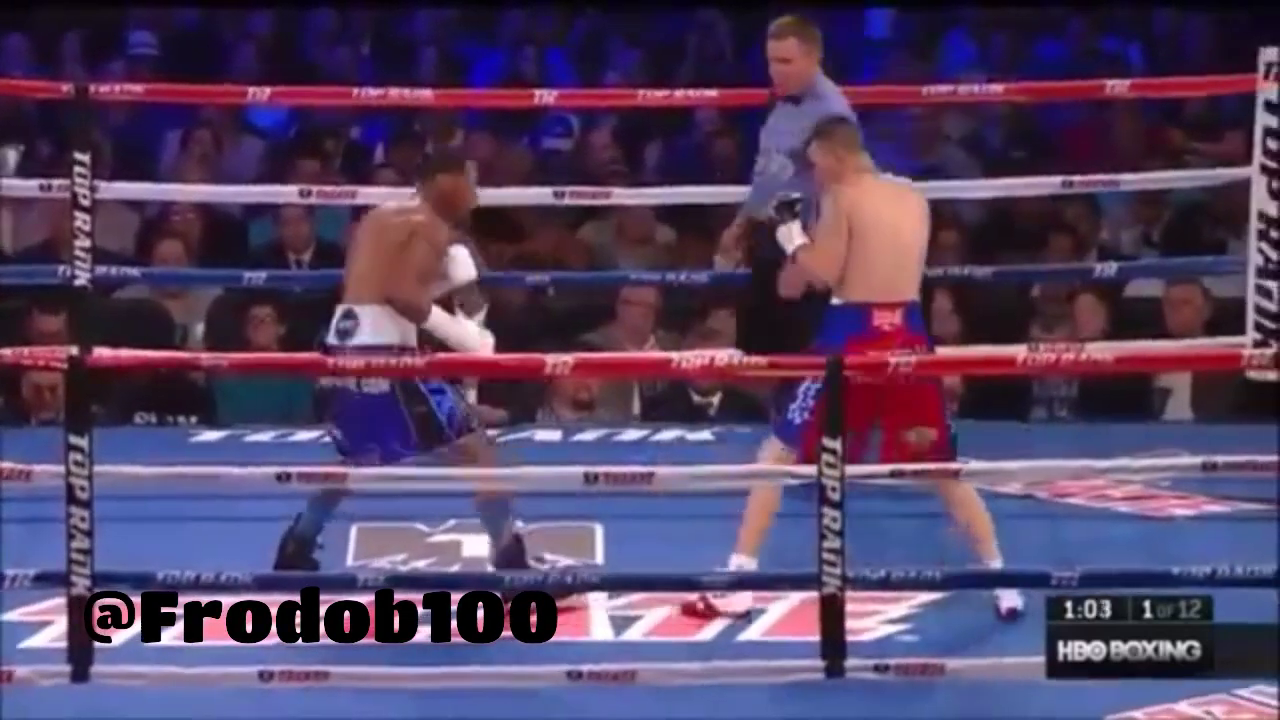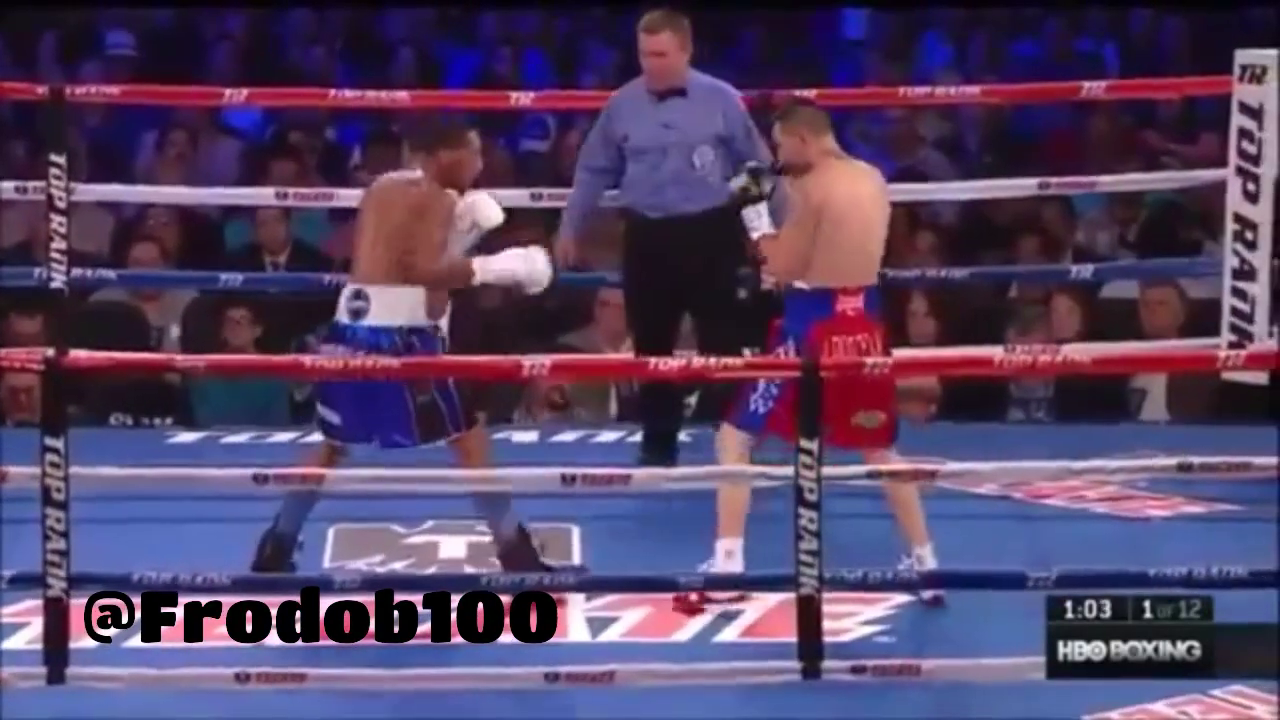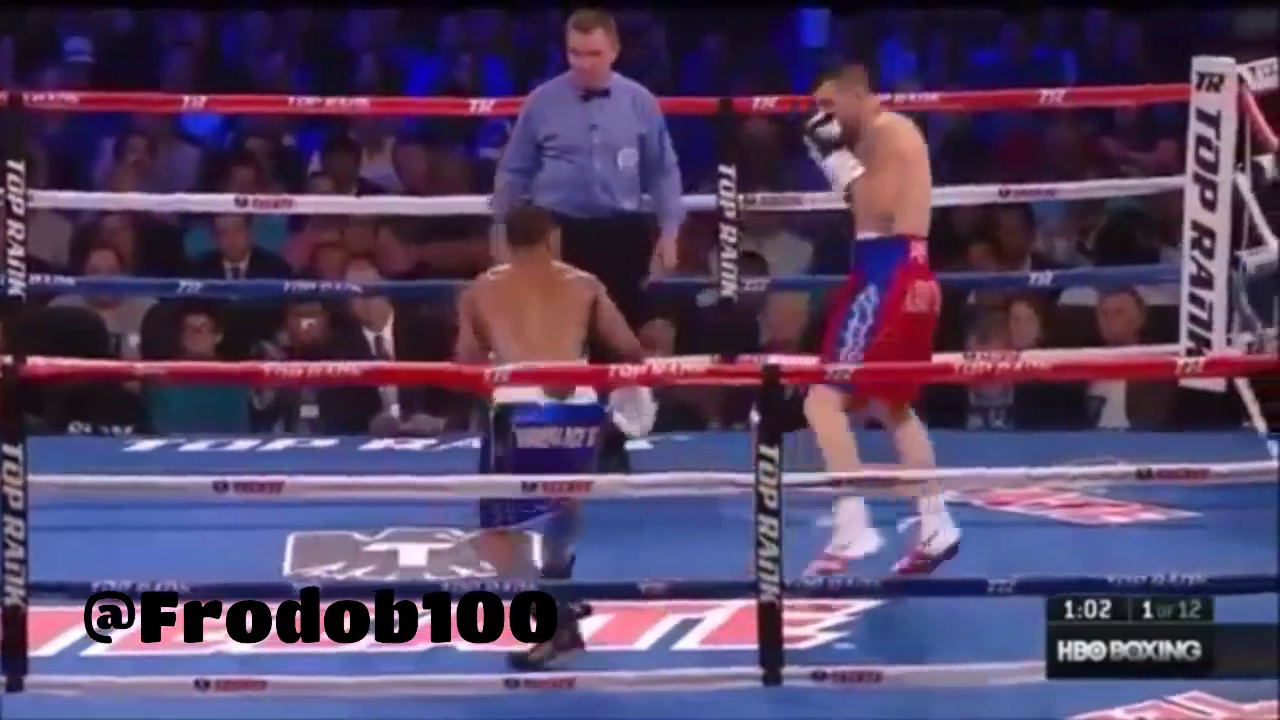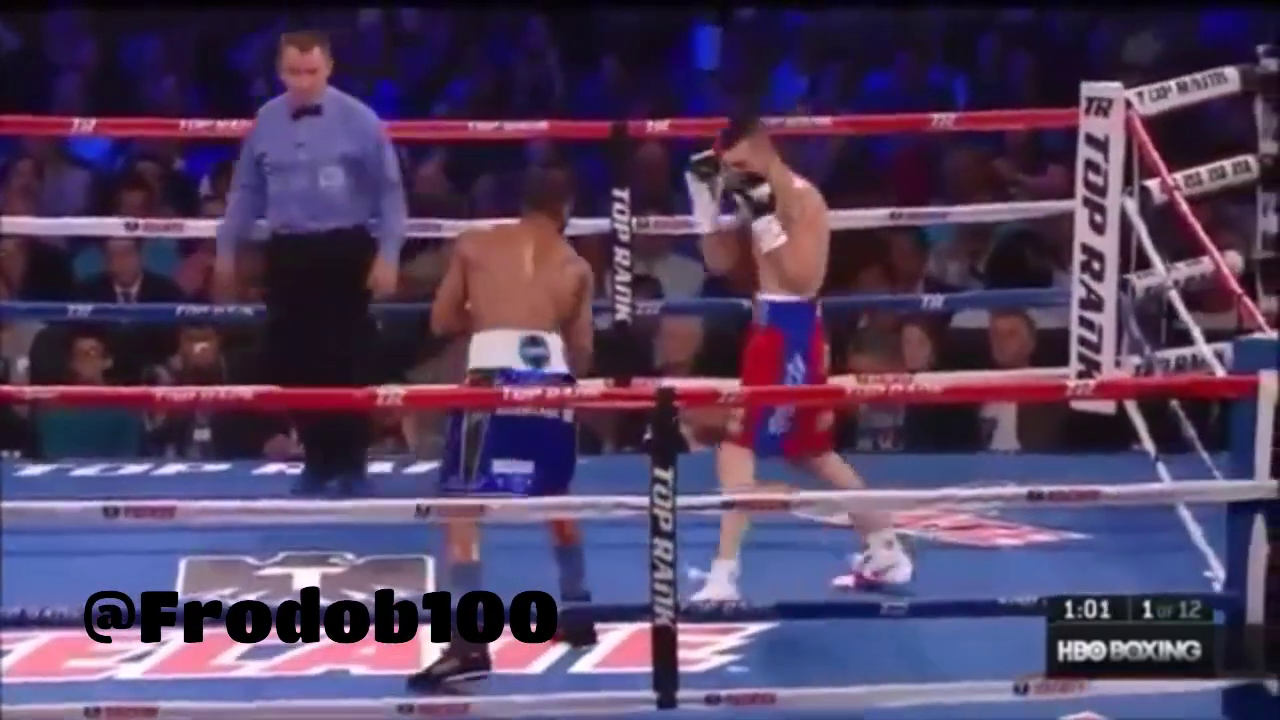
dt=0.7s
person 1, frame 1
left shoulder: (842, 197)
right shoulder: (913, 197)
left elbow: (825, 274)
left wrist: (790, 229)
left hip: (852, 338)
right hip: (907, 338)
left knee: (777, 455)
right knee: (943, 466)
right ankle: (1002, 584)
person 1, frame 2
left shoulder: (812, 187)
right shoulder: (874, 179)
left elbow: (781, 269)
left wrist: (753, 209)
left hip: (812, 323)
right hip: (864, 322)
left knee: (735, 436)
right knee: (879, 449)
left ankle: (725, 566)
right ankle: (924, 565)
person 1, frame 3
left shoulder: (885, 132)
right shoulder: (874, 137)
left elbow: (884, 207)
right elbow: (867, 203)
left wrist: (837, 155)
right wrist: (830, 153)
left hip: (886, 276)
right hip: (903, 278)
left knee: (823, 399)
right knee: (894, 408)
left ankle: (851, 528)
right ankle: (935, 525)
person 1, frame 4
left shoulder: (800, 198)
right shoulder: (762, 197)
left elbow: (800, 277)
right elbow: (719, 259)
left wrist: (762, 217)
right wrist: (704, 194)
left hip: (790, 335)
right hip: (775, 331)
left knee: (735, 452)
right knee: (815, 454)
left ankle: (722, 579)
right ankle: (885, 552)
person 2, frame 1
left shoulder: (381, 217)
right shoulder: (432, 227)
right elbow: (399, 292)
left wrist: (443, 277)
right wrist: (455, 329)
left hip: (342, 348)
right hip: (384, 353)
left knee: (356, 457)
right knee: (474, 447)
left ankle: (296, 550)
right ankle: (512, 566)
person 2, frame 2
left shoulder: (383, 186)
right shoulder: (438, 197)
right elbow: (428, 269)
left wrist: (465, 222)
right wrist: (506, 265)
left hip: (347, 328)
right hip: (400, 333)
left knee: (334, 445)
right knee: (471, 441)
left ankle: (275, 548)
right ankle: (515, 555)
person 2, frame 3
left shoulder: (480, 291)
right shoulder: (583, 284)
left elbow: (468, 368)
right elbow: (627, 347)
right wrist: (635, 389)
left hip: (519, 410)
right hip: (579, 407)
left knee: (496, 532)
right knee: (568, 492)
left ankle: (551, 621)
right ankle: (556, 582)
person 2, frame 4
left shoulder: (473, 244)
right shoulder: (576, 266)
left elbow: (442, 322)
right elbow: (582, 355)
left hip: (494, 376)
right hip: (552, 379)
left knee: (463, 507)
right knee: (556, 499)
left ankle: (468, 643)
right ankle: (576, 617)
person 3, frame 1
left shoulder: (829, 111)
right shoulder: (782, 109)
right wrist: (742, 223)
right hip: (769, 239)
left knee: (790, 342)
right knee: (753, 338)
person 3, frame 2
left shoulder: (722, 99)
right shoulder: (622, 104)
left elbow: (753, 167)
right elbow: (594, 171)
right wrist: (569, 229)
left hip: (708, 234)
right hip: (647, 236)
left knee: (721, 343)
right knee: (651, 345)
right ankle: (659, 444)
person 3, frame 3
left shoulder: (640, 104)
right shoulder: (541, 104)
left elbow: (664, 173)
right elbow: (513, 171)
left wrist: (668, 233)
right wrist: (501, 231)
left hip: (621, 237)
right hip: (557, 235)
person 3, frame 4
left shoulder: (359, 120)
right shoulder: (266, 122)
left elbow: (389, 190)
right elbow: (246, 190)
left wrist: (387, 255)
right wrist: (227, 247)
left hip: (344, 250)
right hip: (286, 251)
left knee: (344, 357)
right knee: (289, 361)
left ankle: (348, 463)
right ankle: (323, 460)
